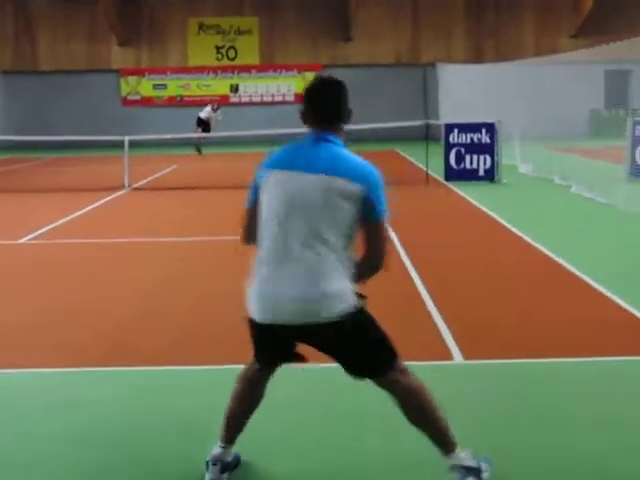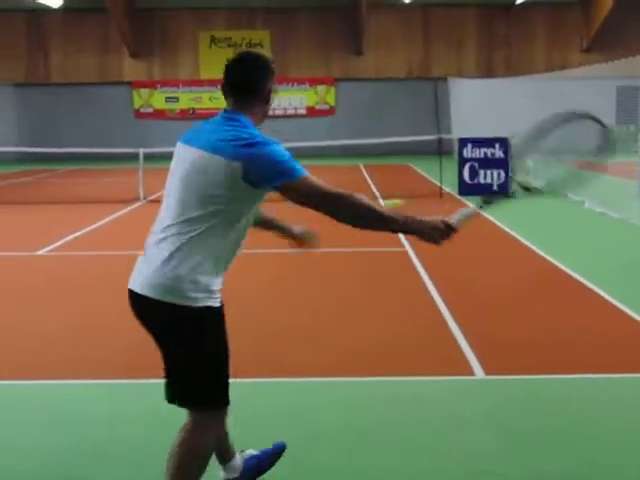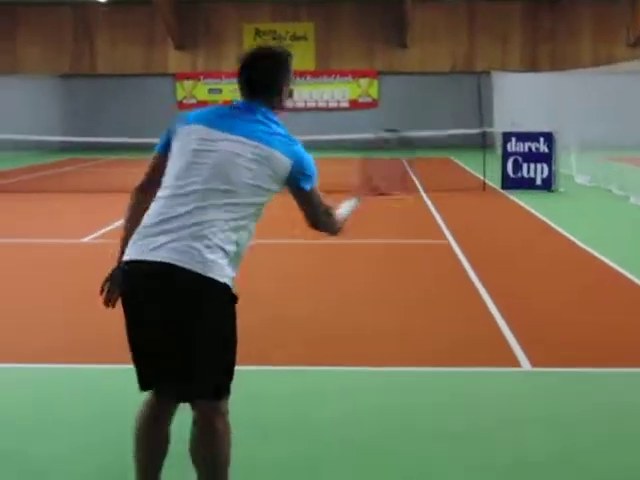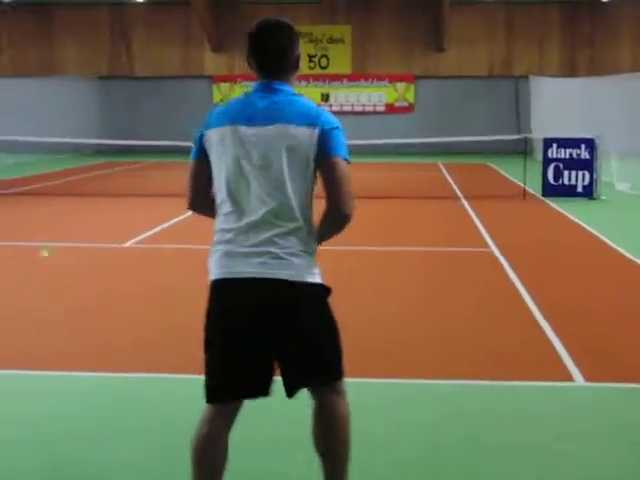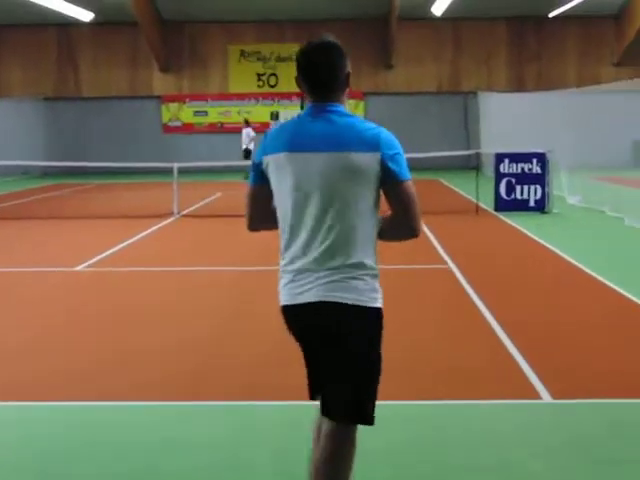
dt=0.5s
person 1, frame 1
left shoulder: (269, 166)
right shoulder: (362, 172)
right elbow: (376, 258)
left hip: (268, 305)
right hip: (326, 305)
left knee: (261, 365)
right knee: (394, 375)
person 1, frame 2
left shoulder: (196, 134)
right shoulder: (254, 147)
right elbow: (331, 202)
left wrist: (281, 227)
right wrist: (414, 226)
left hip: (148, 284)
right hip: (184, 293)
left knee: (208, 387)
right knee: (206, 412)
person 1, frame 3
left shoulder: (192, 120)
right shoulder: (288, 150)
left elbow: (142, 195)
right elbow: (320, 219)
left wrist: (123, 262)
right wrist: (335, 222)
left hip: (144, 265)
right hip: (202, 276)
left knee: (163, 395)
right knee: (210, 404)
person 1, frame 4
left shoulder: (217, 120)
right shoulder: (319, 121)
left elbow: (197, 201)
right elbow: (342, 209)
left hip: (229, 277)
right hip: (292, 278)
left knee: (221, 407)
right knee: (329, 391)
person 1, frame 5
left shoulder: (273, 142)
right shoulder: (377, 141)
left elbow: (255, 220)
right elbow: (409, 225)
left hip: (296, 296)
right hip: (352, 297)
left knee: (337, 410)
right knee: (340, 420)
